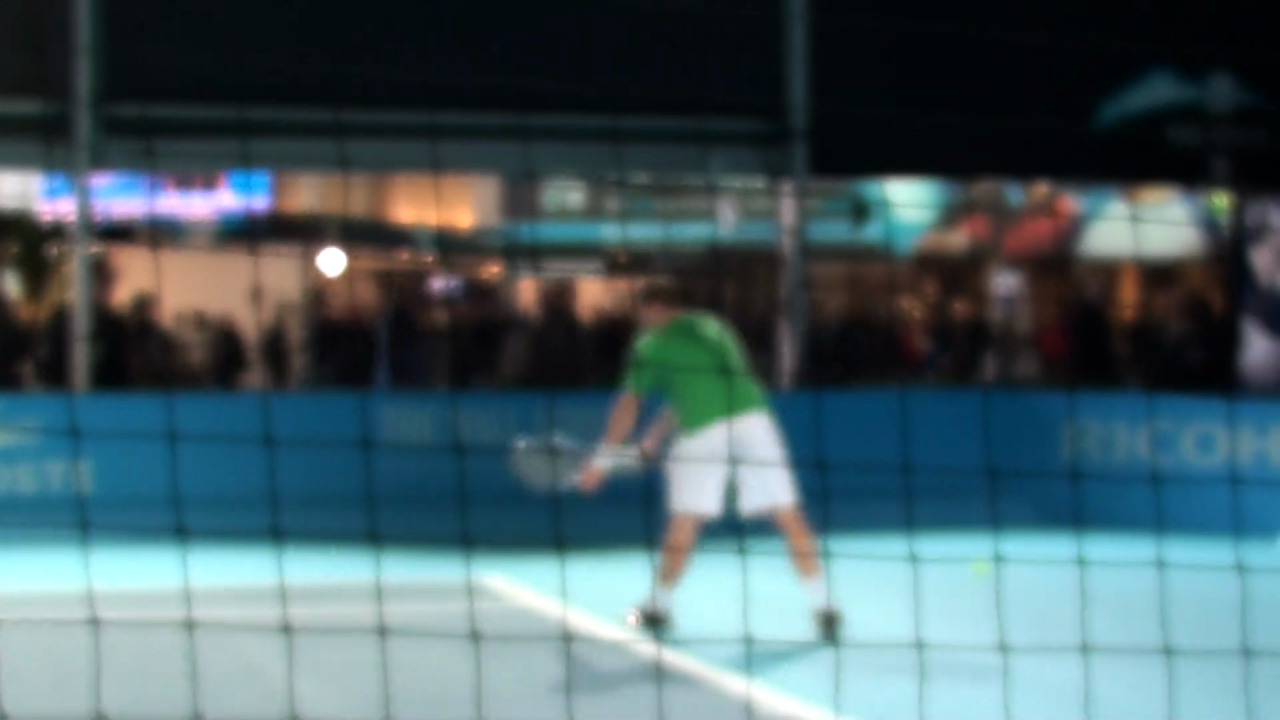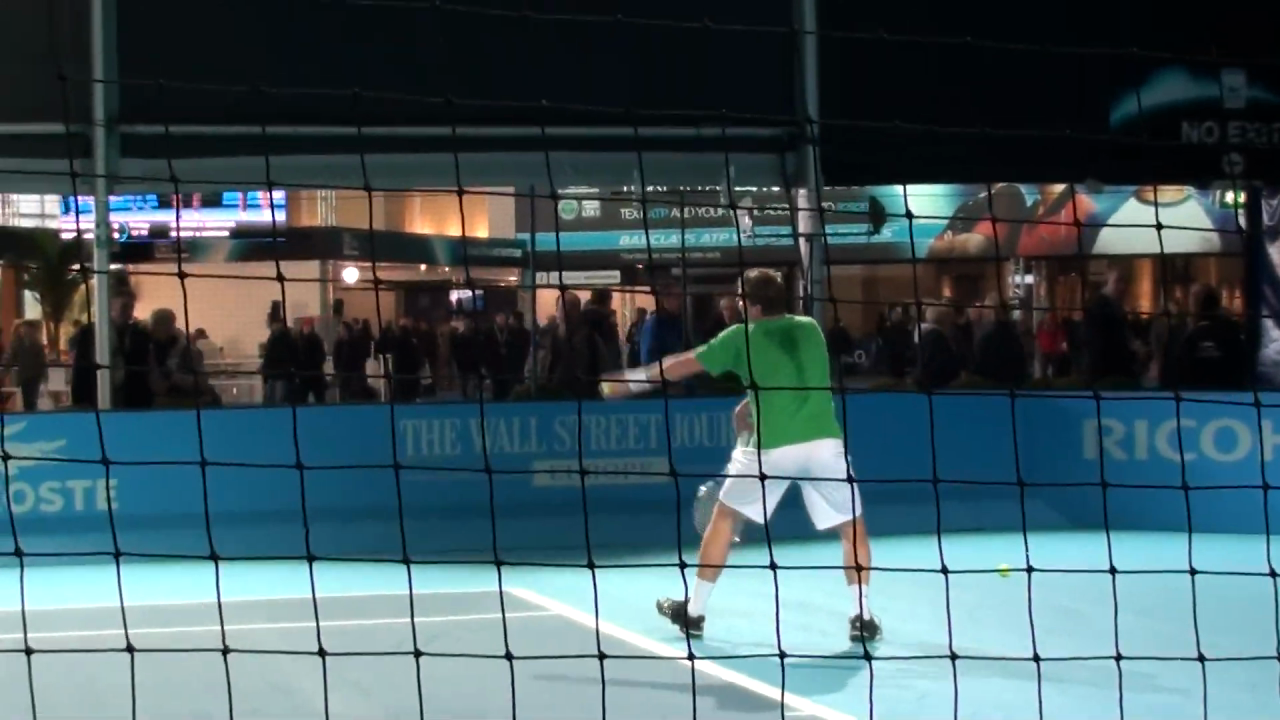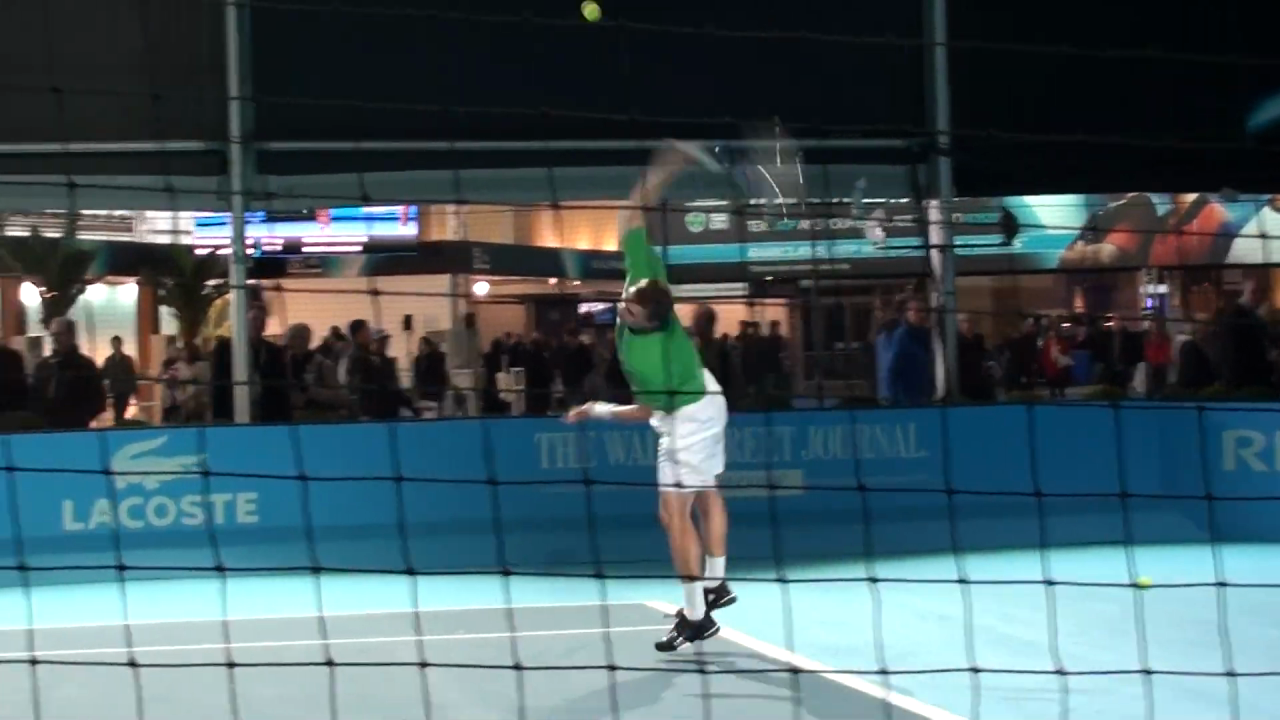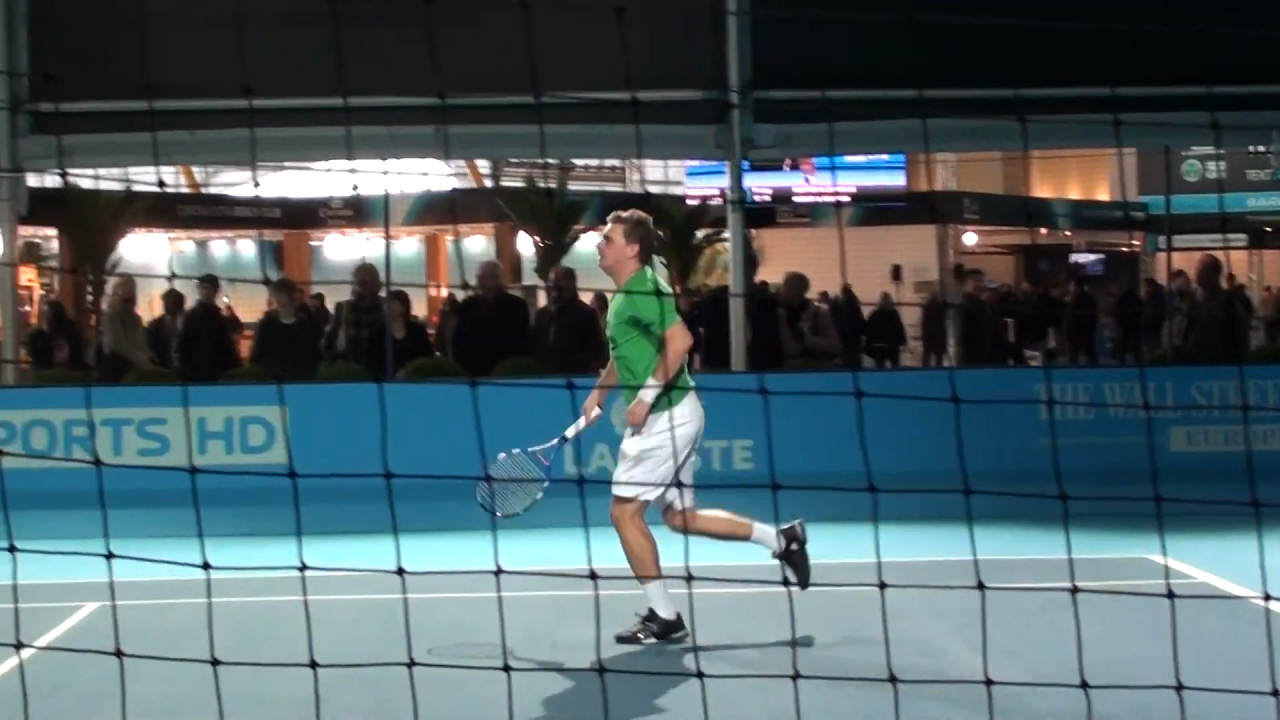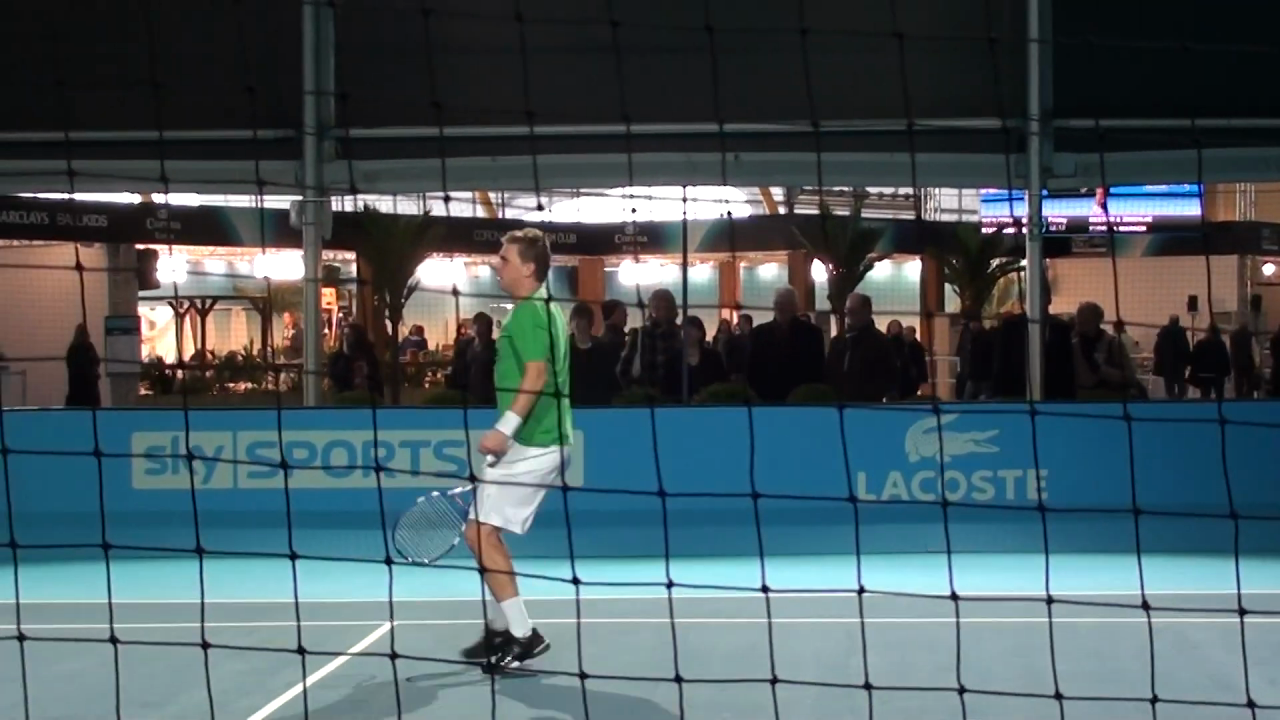
dt=1s
person 1, frame 1
left shoulder: (650, 344)
right shoulder: (710, 326)
left elbow: (628, 405)
left wrist: (602, 459)
right wrist: (655, 436)
left hip: (705, 433)
right hip: (752, 420)
left knee: (683, 525)
right knee: (789, 517)
left ankle: (657, 609)
right ankle: (821, 607)
person 1, frame 2
left shoulder: (740, 337)
right shoulder: (811, 330)
left elbow: (684, 365)
left wrist: (629, 379)
left hip: (770, 447)
right hip: (824, 443)
left knee: (723, 519)
right knee: (852, 529)
left ankle: (693, 610)
right ankle: (861, 615)
person 1, frame 3
left shoulder: (641, 354)
right shoulder: (645, 283)
left elbow: (647, 411)
right elbow: (632, 223)
left wrist: (597, 411)
right wrist: (660, 172)
left hip: (690, 416)
right hip: (704, 404)
left knee: (673, 511)
right knee: (707, 494)
left ankle: (696, 616)
right ankle: (714, 585)
person 1, frame 4
left shoulder: (645, 289)
right shoulder: (623, 294)
left elbow: (680, 341)
left wrist: (647, 395)
right wrist: (598, 390)
left hip: (667, 415)
right hip: (658, 416)
left knee: (624, 511)
right knee: (681, 518)
left ankle: (664, 616)
right ankle: (781, 540)
person 1, frame 5
left shoulder: (529, 312)
right shoulder: (542, 309)
left elbow: (535, 377)
left wrist: (503, 429)
right wrist: (505, 430)
left hip: (534, 445)
right hip: (544, 442)
left knee: (481, 532)
right knee: (488, 531)
left ankle: (523, 636)
right ankle: (501, 629)
